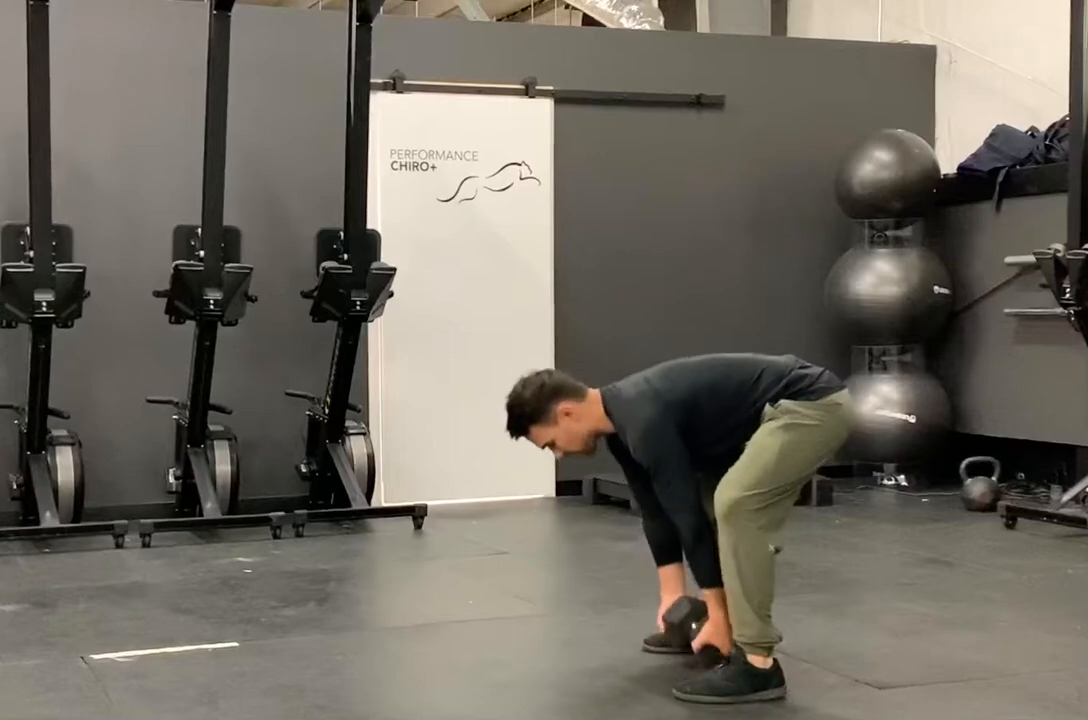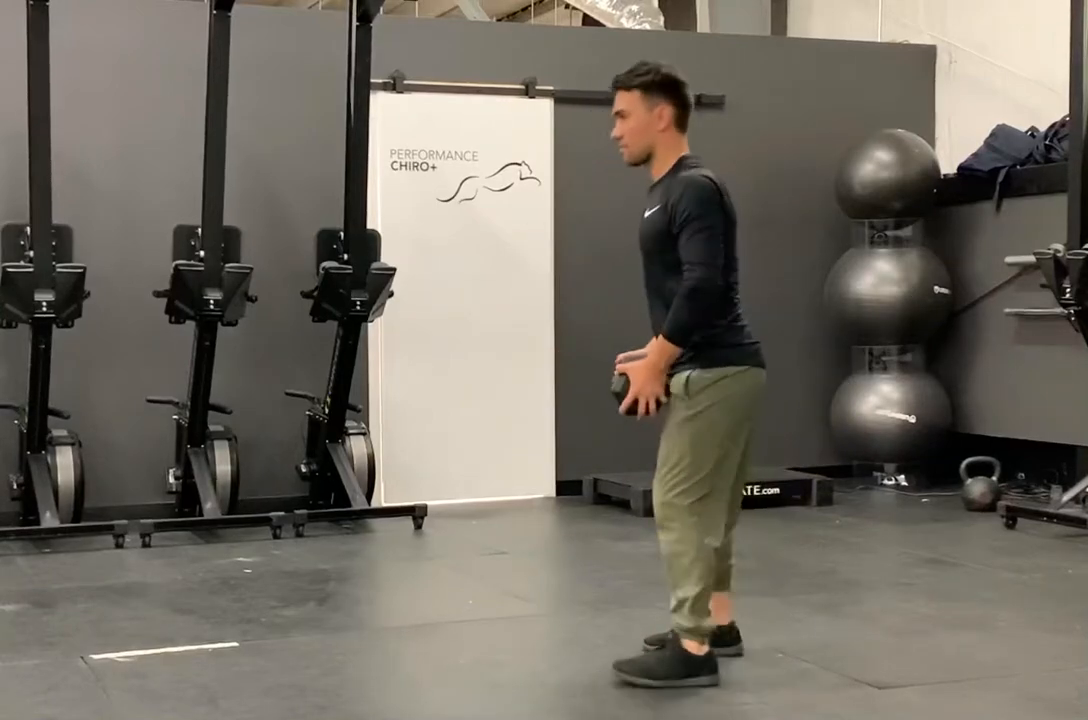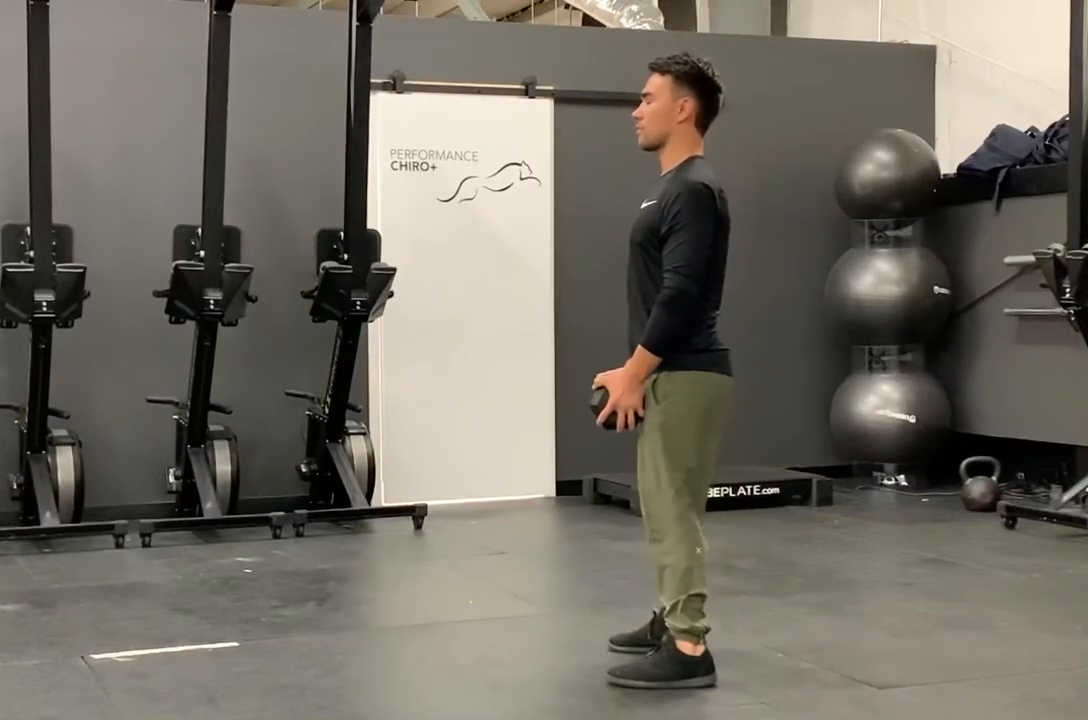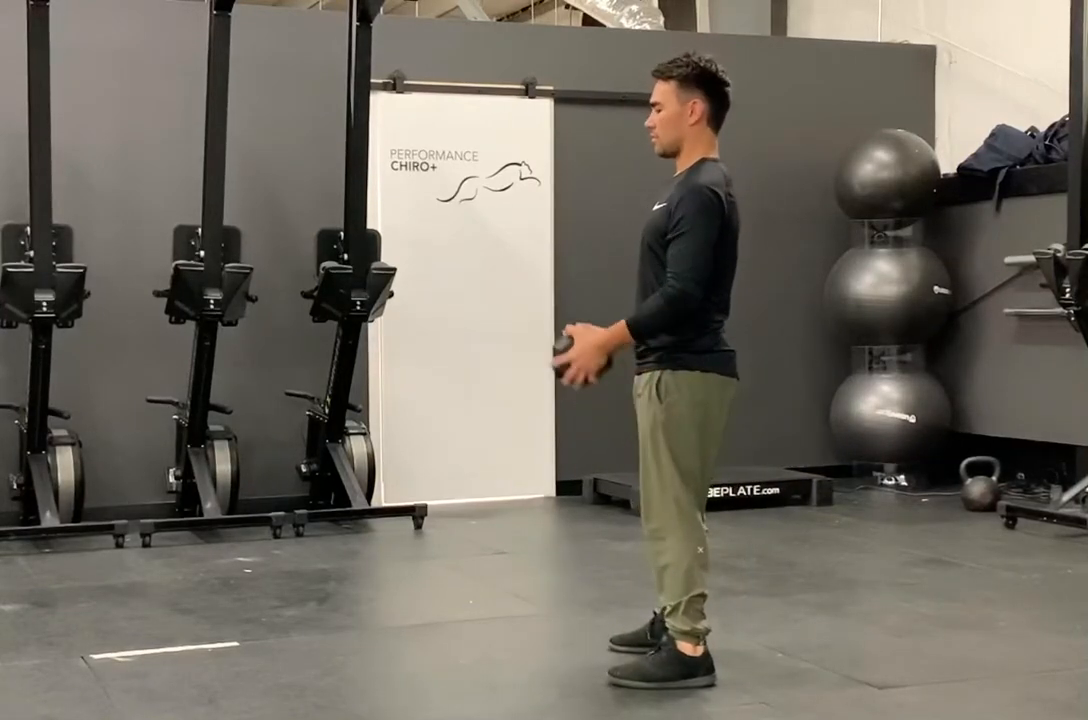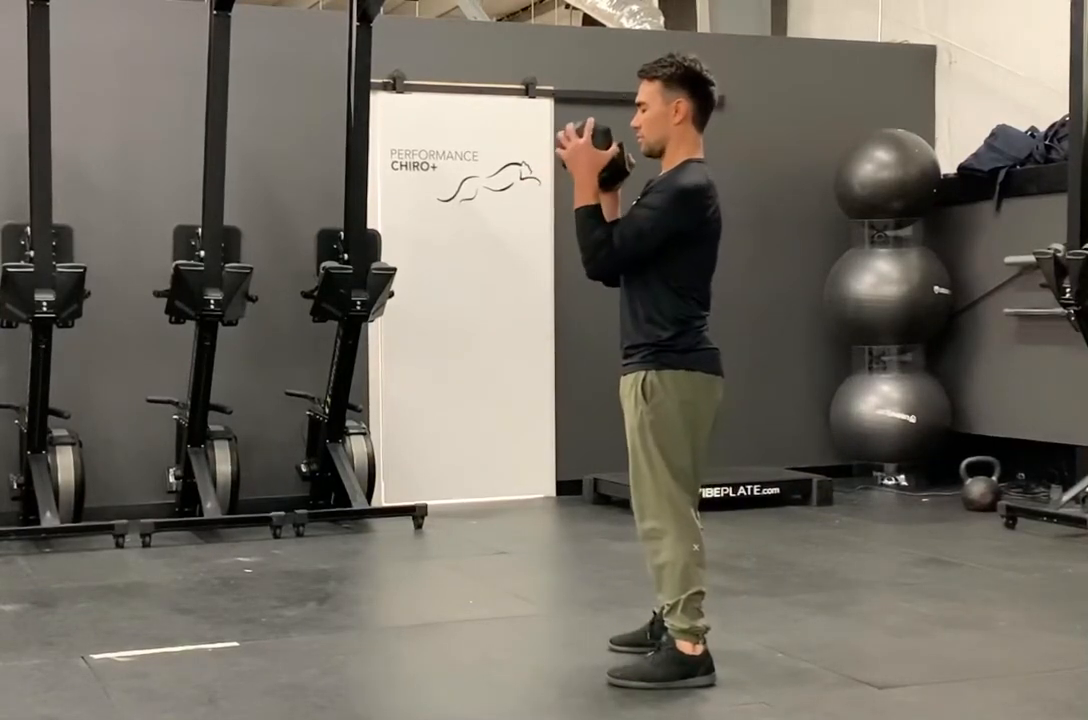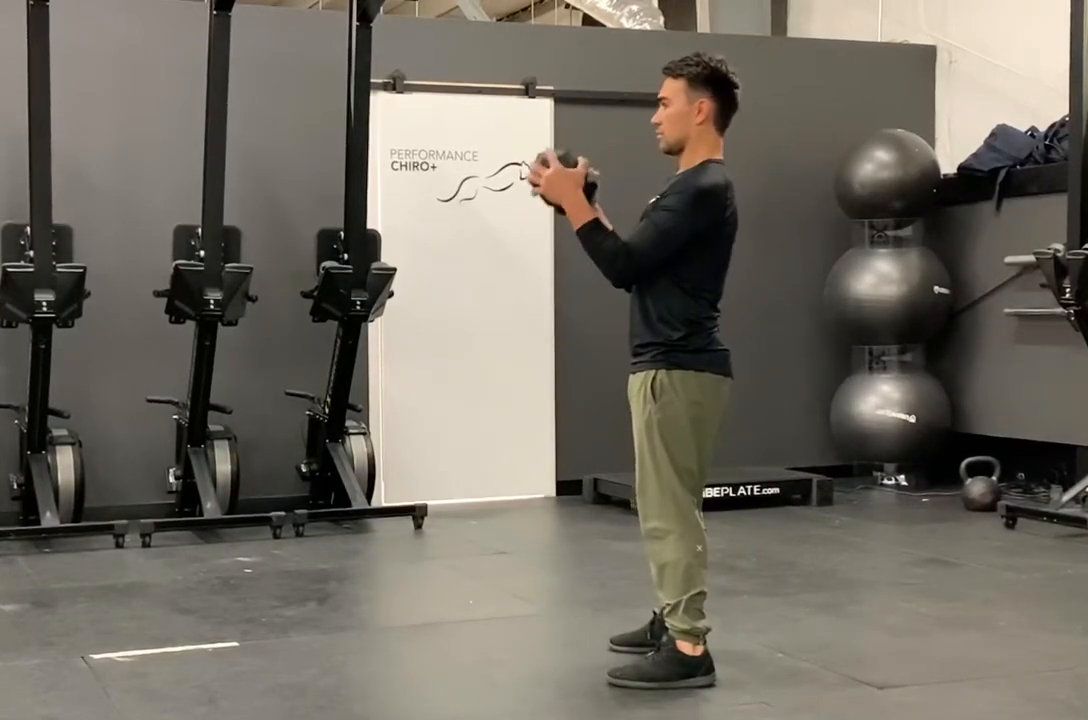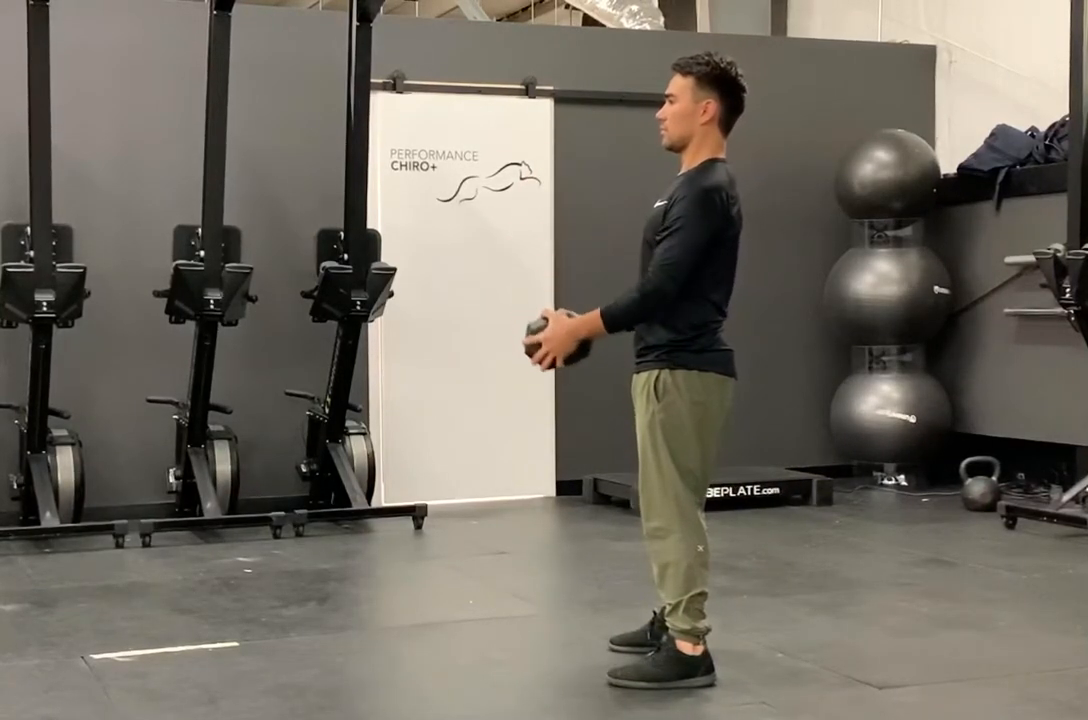
dt=0.7s
person 1, frame 1
left shoulder: (645, 423)
right shoulder: (619, 420)
left elbow: (691, 519)
right elbow: (657, 512)
left wrist: (718, 615)
right wrist: (671, 593)
left hip: (813, 406)
right hip: (786, 405)
right knee: (704, 495)
left ankle: (757, 663)
right ankle: (708, 628)
person 1, frame 2
left shoulder: (693, 187)
right shoulder: (667, 190)
left elbow: (703, 288)
left wrist: (655, 364)
right wrist: (655, 351)
left hip: (716, 370)
right hip: (709, 367)
left knee: (679, 501)
right knee: (705, 502)
left ankle: (692, 648)
right ankle: (716, 622)
person 1, frame 3
left shoulder: (693, 189)
right shoulder: (672, 186)
left elbow: (680, 296)
left wrist: (632, 374)
right wrist: (635, 369)
left hip: (684, 374)
right hip: (673, 371)
left knee: (670, 509)
right knee: (665, 505)
left ankle: (688, 650)
right ankle: (673, 620)
person 1, frame 4
left shoulder: (702, 191)
right shoulder: (691, 187)
left elbow: (683, 295)
left wrist: (604, 340)
right wrist: (614, 333)
left hip: (683, 372)
right hip: (674, 367)
left knee: (673, 510)
right knee: (668, 508)
left ankle: (688, 650)
right ankle: (673, 619)
person 1, frame 5
left shoulder: (685, 188)
right shoulder: (674, 185)
left elbow: (603, 262)
right elbow: (620, 258)
left wrist: (584, 180)
right wrist: (603, 188)
left hip: (668, 370)
right hip: (661, 365)
left knee: (667, 510)
right knee: (661, 506)
left ankle: (687, 649)
right ankle: (672, 620)
person 1, frame 6
left shoulder: (703, 188)
right shoulder: (691, 184)
left elbow: (628, 267)
right elbow: (641, 262)
left wrist: (571, 204)
right wrist: (582, 202)
left hip: (677, 369)
right hip: (667, 363)
left knee: (670, 509)
right knee: (665, 506)
left ankle: (687, 648)
right ankle: (673, 620)
person 1, frame 7
left shoulder: (706, 190)
right shoulder: (693, 186)
left elbow: (660, 290)
left wrist: (579, 329)
right wrist: (584, 320)
left hip: (681, 370)
right hip: (672, 365)
left knee: (672, 509)
right knee: (667, 506)
left ankle: (687, 648)
right ankle: (673, 621)
